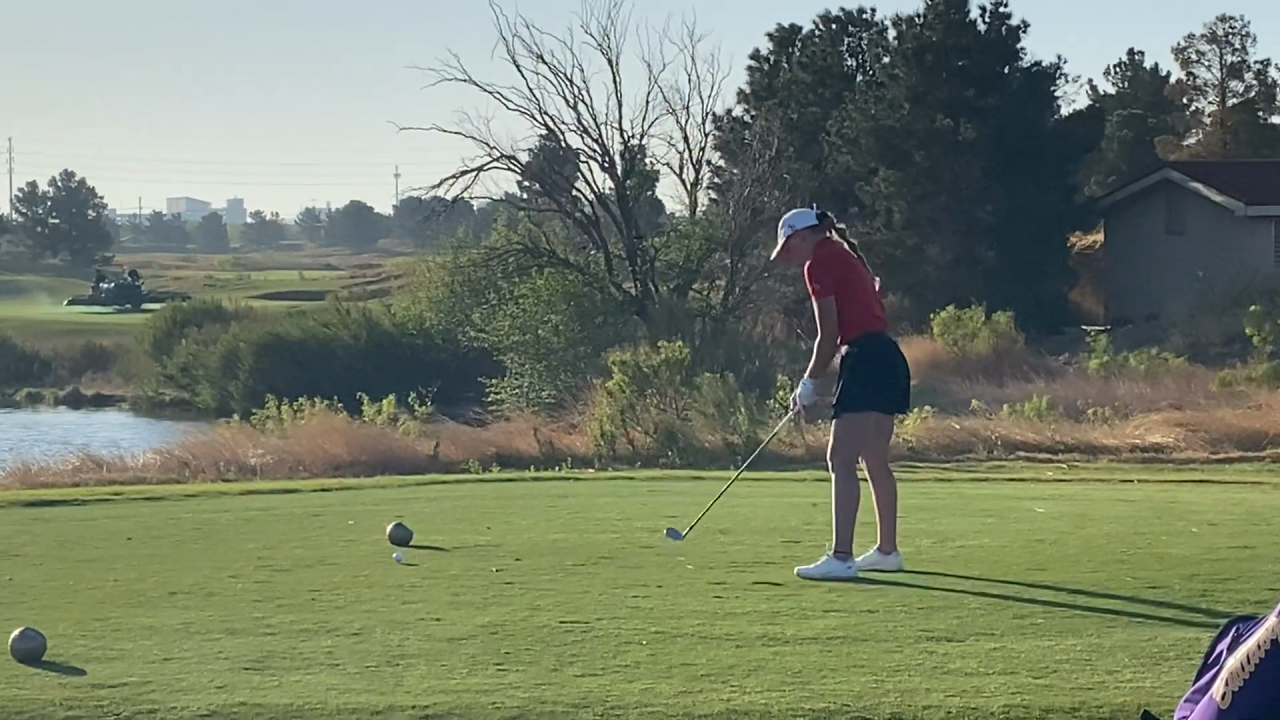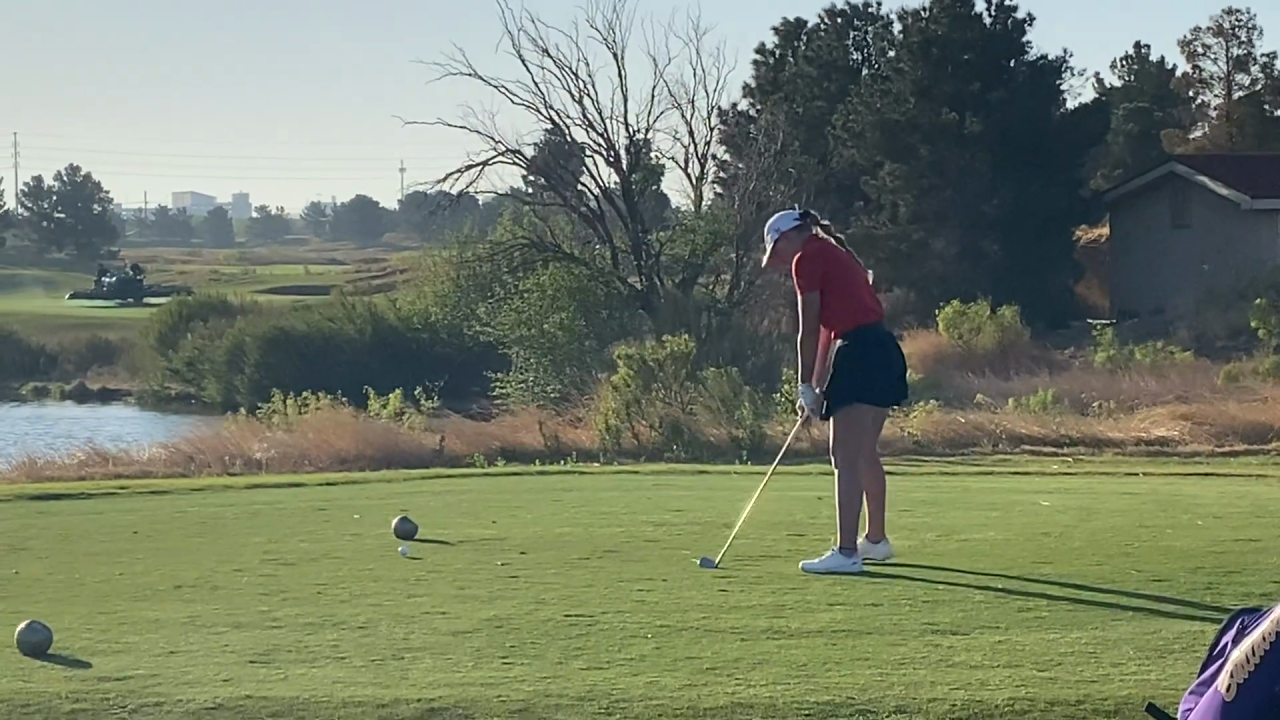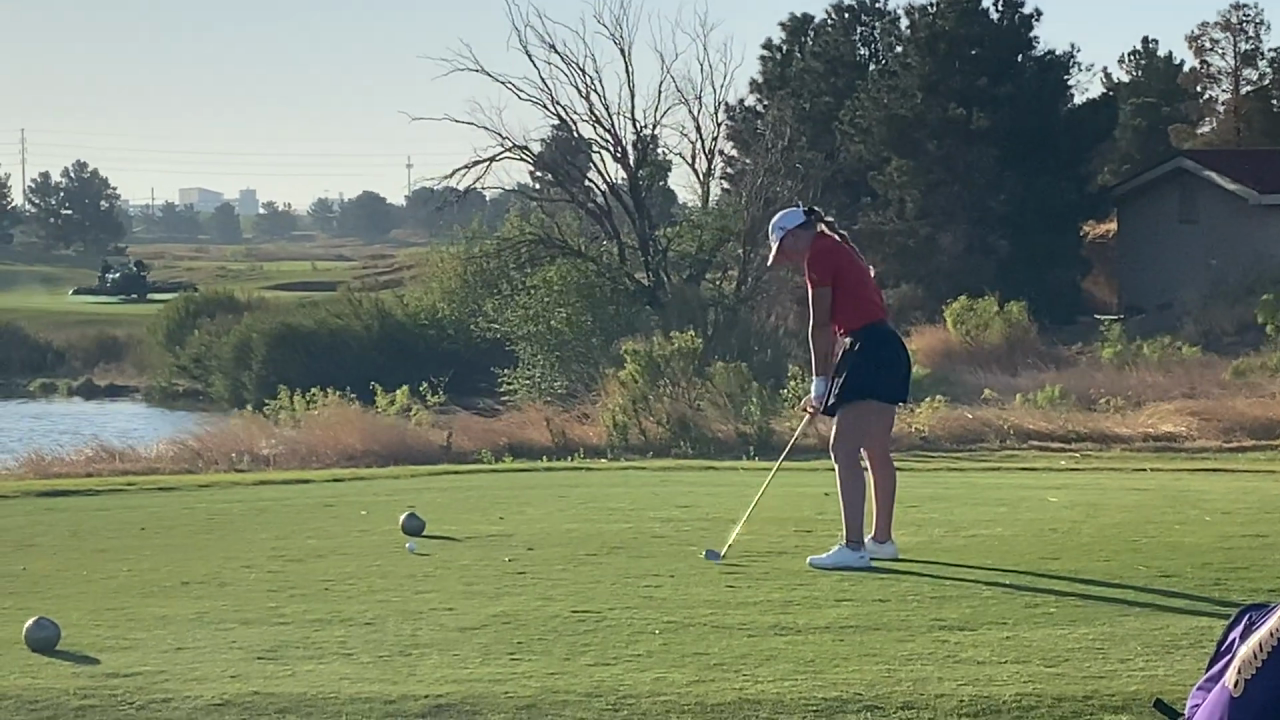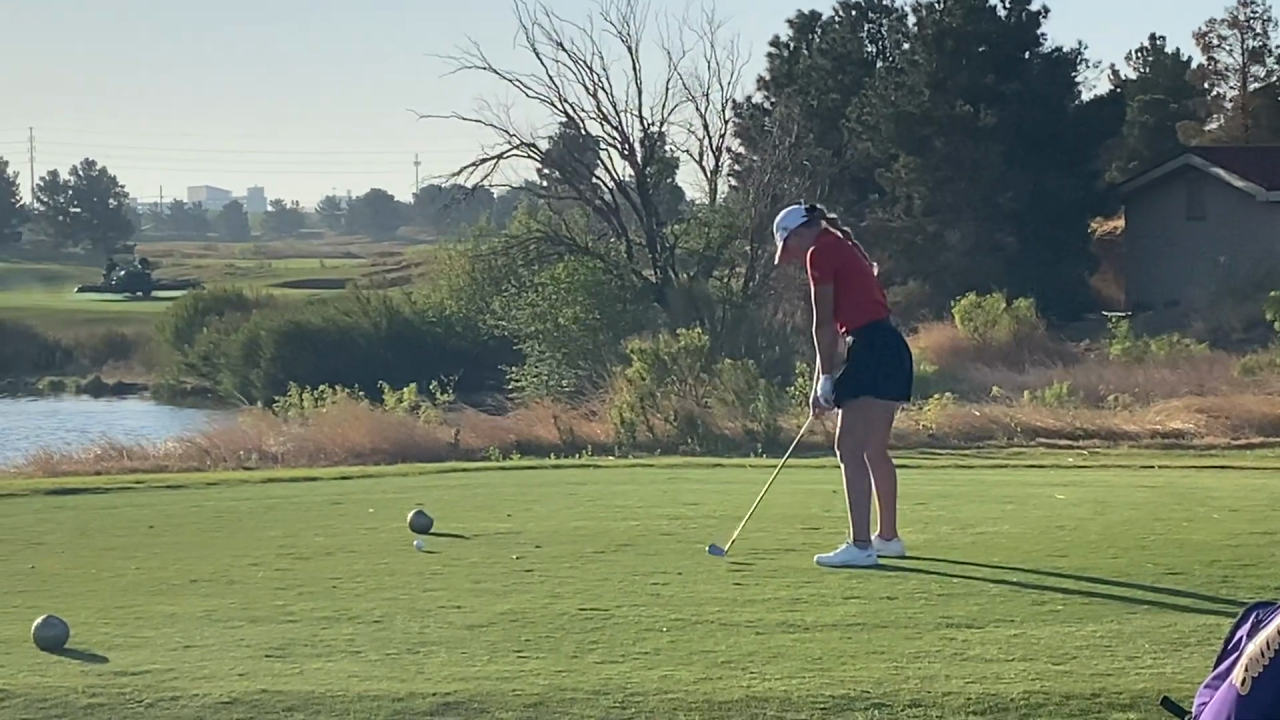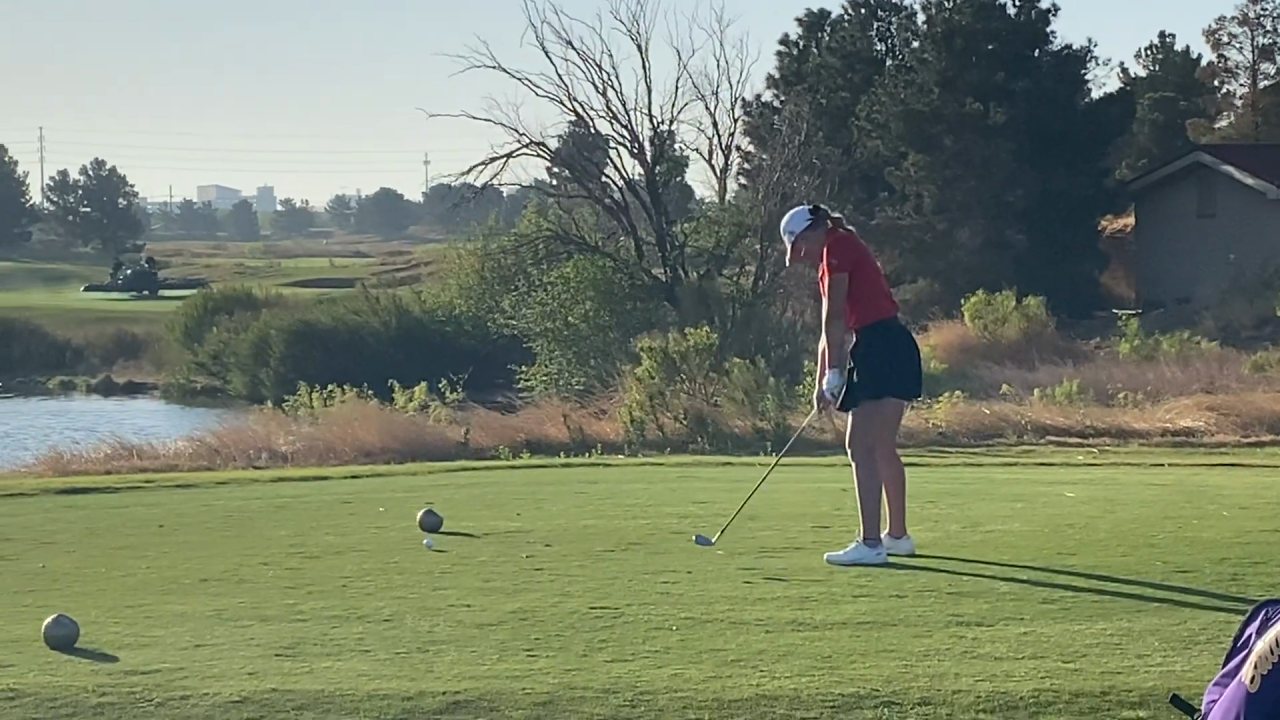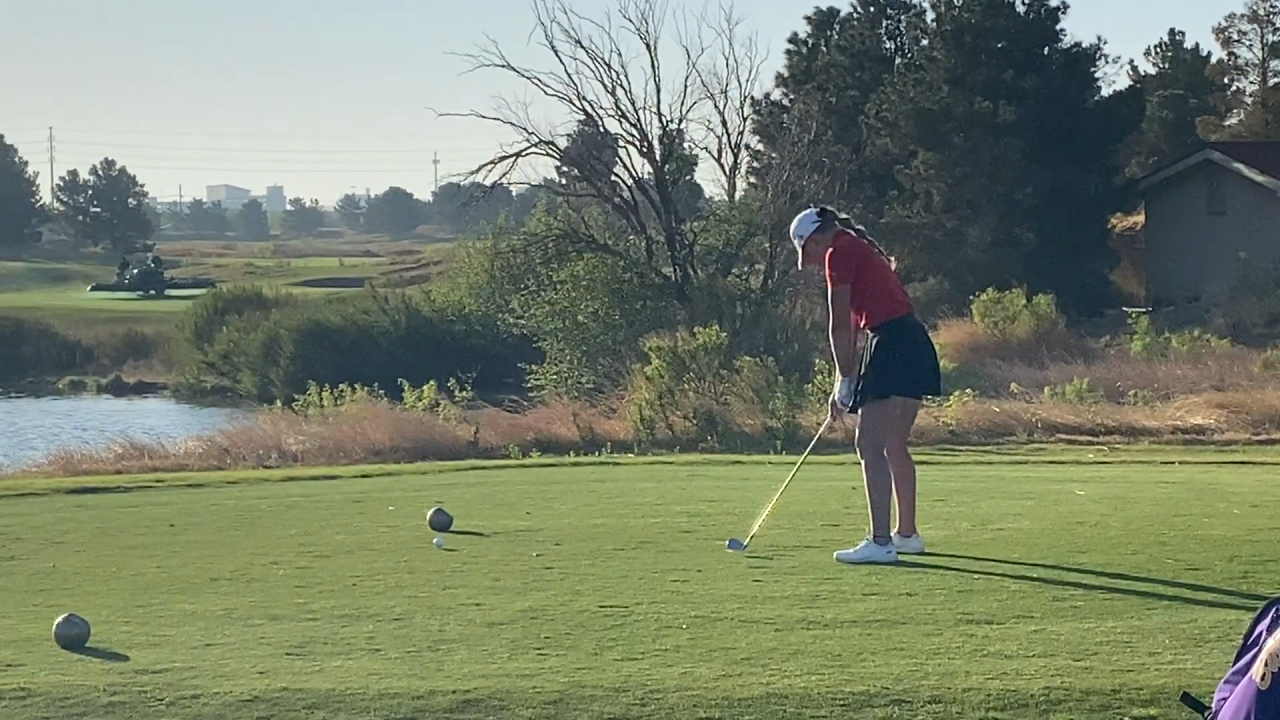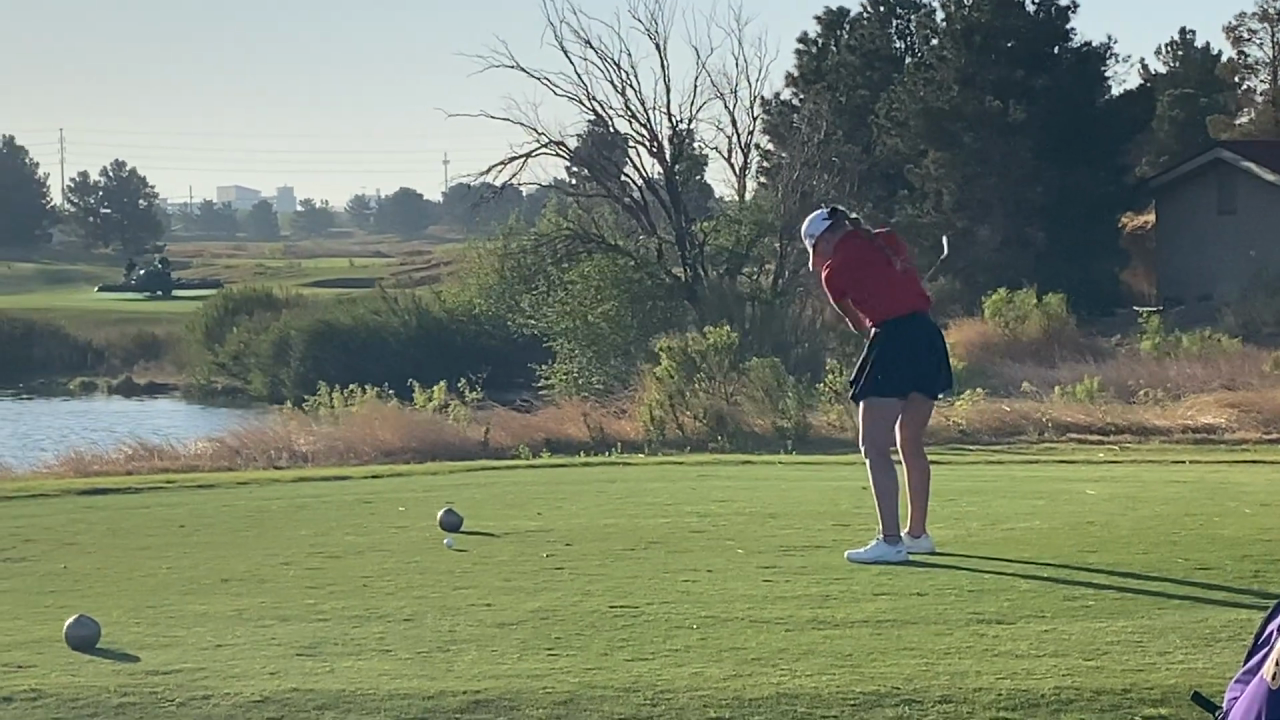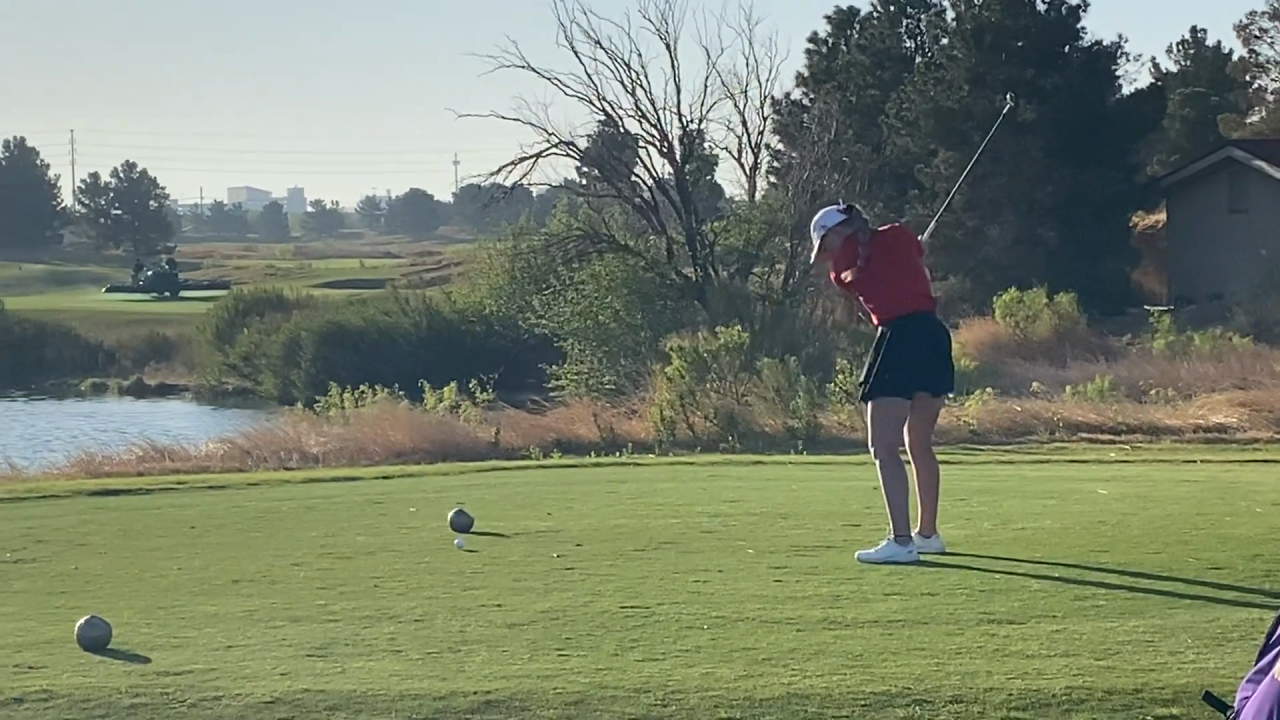
dt=0.3s
person 1, frame 1
left shoulder: (819, 263)
right shoulder: (843, 257)
left elbow: (829, 335)
left wrist: (809, 382)
right wrist: (813, 381)
left hip: (865, 361)
right hip: (886, 358)
left knee: (841, 461)
right knee: (875, 461)
left ankle: (841, 557)
right ankle: (887, 550)
person 1, frame 2
left shoulder: (807, 259)
right shoulder: (833, 254)
left elbow: (809, 331)
left wrist: (806, 389)
right wrist: (817, 388)
left hip: (861, 354)
right hip: (883, 352)
left knee: (845, 457)
right knee: (865, 454)
left ankle: (846, 552)
right ankle: (875, 539)
person 1, frame 3
left shoulder: (818, 255)
right shoulder: (837, 252)
left elbow: (820, 327)
right elbow: (834, 325)
left wrist: (820, 382)
right wrist: (823, 382)
left hip: (869, 352)
right hip: (886, 351)
left knee: (844, 450)
right knee: (876, 452)
left ankle: (853, 547)
right ankle: (881, 540)
person 1, frame 4
left shoulder: (821, 252)
right shoulder: (839, 249)
left elbow: (824, 324)
right elbow: (833, 327)
left wrist: (826, 378)
right wrist: (820, 384)
left hip: (870, 351)
right hip: (885, 349)
left knee: (849, 449)
right knee: (875, 450)
left ankle: (860, 545)
right ankle: (887, 537)
person 1, frame 5
left shoulder: (837, 245)
right shoulder: (836, 257)
left elbow: (835, 317)
right elbow: (831, 328)
left wrist: (833, 372)
right wrist: (822, 381)
left hip: (880, 348)
right hip: (890, 347)
left knee: (861, 448)
right knee: (883, 449)
left ankle: (870, 544)
right ankle: (897, 536)
person 1, frame 6
left shoulder: (838, 255)
right shoulder: (859, 249)
left elbow: (839, 328)
right elbow: (854, 325)
left wrist: (844, 382)
right wrist: (844, 383)
left hip: (892, 346)
right hip: (914, 344)
left knee: (871, 447)
right knee: (894, 446)
left ankle: (880, 541)
right ankle: (907, 533)
person 1, frame 7
left shoulder: (834, 271)
right shoulder: (888, 240)
left hip: (892, 343)
right hip: (928, 337)
left knee: (874, 447)
right knee: (911, 446)
left ankle: (890, 541)
right ankle: (917, 534)
person 1, frame 8
left shoulder: (841, 270)
right shoulder: (899, 234)
right elbow: (924, 279)
left hip: (899, 342)
right hip: (934, 336)
left knee: (884, 448)
right knee: (920, 445)
left ankle: (901, 541)
right ankle: (927, 533)
